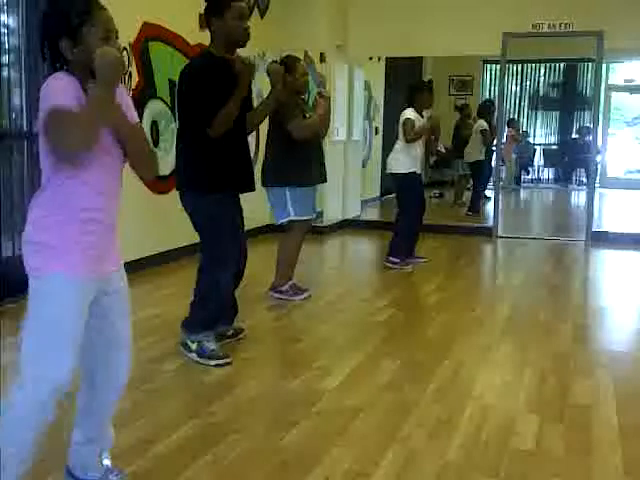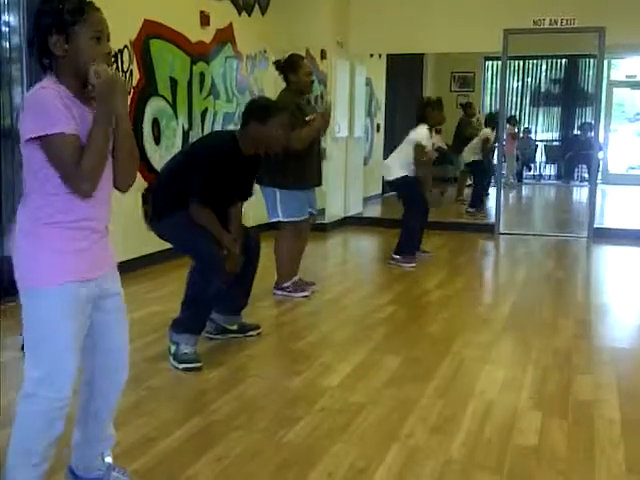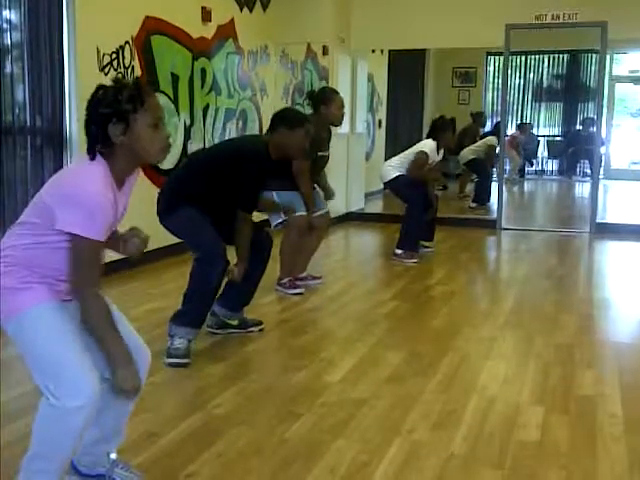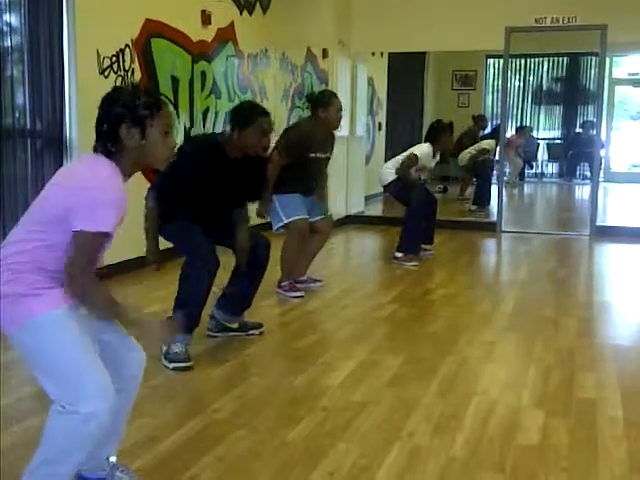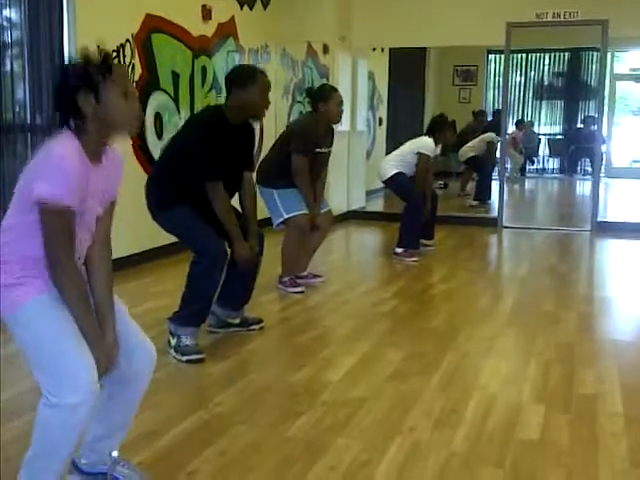
dt=1s
person 1, frame 1
left shoulder: (118, 96)
right shoulder: (59, 88)
left elbow: (148, 168)
right elbow: (69, 148)
left wrist: (112, 108)
right wrist: (103, 89)
left hip: (104, 256)
right hip: (60, 257)
left knee: (112, 365)
right knee: (46, 377)
person 1, frame 2
left shoulder: (97, 100)
right shoulder: (44, 100)
left elbow: (124, 179)
right elbow: (82, 181)
left wrist: (118, 108)
right wrist: (104, 110)
left hip: (97, 261)
right hip: (53, 265)
left knee: (111, 366)
right knee: (53, 383)
person 1, frame 3
left shoulder: (123, 174)
right shoulder: (90, 189)
right elbow: (88, 289)
left wrist: (123, 242)
right wrist: (120, 364)
left hip: (65, 285)
left knee: (137, 360)
right knee: (79, 390)
person 1, frame 4
left shoulder: (95, 167)
right shoulder: (105, 189)
right elbow: (79, 279)
left hip: (56, 284)
left knee: (128, 362)
right knee: (92, 397)
person 1, frame 5
left shoulder: (111, 161)
right shoulder: (62, 161)
left elbow: (98, 249)
right elbow: (60, 262)
left wrist: (108, 330)
right wrist: (94, 340)
left hip: (66, 274)
left knee: (137, 356)
right knee: (78, 386)
person 2, frame 1
left shoulder: (235, 68)
right shoulder: (199, 71)
left elbow: (244, 126)
right elbow: (214, 128)
left wrist: (275, 93)
right wrist: (242, 89)
left hip: (226, 180)
right hip: (203, 182)
left knee: (235, 253)
right knee: (220, 256)
left ankle: (219, 322)
right ankle: (196, 335)
person 2, frame 2
left shoulder: (251, 158)
right shoulder: (216, 151)
left elbow: (235, 203)
right elbow: (198, 207)
left wrist: (236, 247)
right wrist: (229, 245)
left hip: (205, 207)
right hip: (167, 208)
left knee: (249, 245)
right knee: (211, 259)
left ankle: (223, 318)
right ankle: (182, 338)
person 2, frame 3
left shoulder: (268, 156)
right shoulder: (253, 156)
left elbow: (250, 201)
right elbow: (243, 215)
left wrist: (277, 208)
right wrist: (242, 262)
left hip: (213, 205)
right hip: (179, 203)
left knee: (262, 242)
right knee: (214, 254)
left ankle: (225, 314)
right ankle: (181, 332)
person 2, frame 4
left shoulder: (255, 163)
right shoulder: (199, 152)
left elbow: (242, 205)
right elbow: (157, 196)
left wrist: (242, 236)
right wrist: (152, 243)
left hip: (215, 213)
right hip: (175, 211)
left knee: (258, 247)
right knee: (204, 258)
left ankle: (226, 317)
right ankle: (176, 337)
person 2, frame 5
left shoulder: (245, 129)
right shoulder: (207, 127)
left elbow: (246, 181)
right elbow: (215, 190)
left wrist: (251, 233)
right wrist: (237, 241)
left hip: (203, 197)
right hip: (170, 197)
left knee: (253, 243)
right knee: (213, 252)
left ankle: (226, 312)
right ankle: (182, 329)
person 3, frame 1
left shoulder: (300, 102)
right shoulder: (284, 103)
left elbow: (320, 134)
right elbow: (301, 131)
left wrist: (325, 108)
right wrist: (320, 111)
left hip: (303, 176)
right hip: (287, 178)
left knee: (301, 228)
right knee: (297, 227)
left ankle: (287, 281)
right ankle: (279, 285)
person 3, frame 2
left shoulder: (304, 101)
right shoulder: (286, 103)
left elbow: (314, 137)
right elbow: (296, 141)
left wrist: (323, 120)
right wrist: (318, 122)
left hip: (301, 177)
right hip: (283, 178)
left knee: (304, 225)
right knee: (290, 227)
left ankle: (293, 277)
right ankle: (282, 283)
person 3, frame 3
left shoulder: (325, 132)
left elbow: (317, 167)
right elbow: (300, 171)
left wrist: (325, 187)
right wrist: (310, 205)
left hip: (297, 183)
right hip: (277, 182)
left knee: (321, 222)
right knee: (298, 224)
left ankle: (299, 273)
right ankle: (284, 279)
person 3, frame 4
left shoulder: (328, 136)
right shoulder: (300, 133)
left elbow: (320, 170)
right elbow: (274, 164)
left wrist: (322, 196)
right wrist: (265, 201)
left hip: (305, 187)
right hip: (281, 187)
left knee: (323, 227)
right knee: (299, 229)
left ankle: (299, 276)
right ankle: (284, 282)
person 3, frame 5
left shoulder: (328, 131)
right shoulder: (304, 129)
left elbow: (321, 169)
right elbow: (299, 171)
left wrist: (318, 202)
right wrist: (310, 204)
left hip: (302, 182)
right hip: (276, 180)
left knee: (323, 221)
right knee: (300, 223)
left ankle: (300, 272)
right ankle: (285, 277)
person 4, frame 1
left shoulder: (423, 117)
right shoulder: (409, 114)
left elbow: (425, 148)
right elbow: (409, 137)
left wrist: (432, 132)
right wrist: (427, 127)
left hip: (413, 169)
right hip: (402, 168)
left knee: (418, 209)
right knee: (407, 211)
left ankle: (407, 253)
right ankle: (394, 256)
person 4, frame 2
left shoulder: (429, 133)
right shoulder: (422, 134)
left elbow: (424, 164)
right elbow: (420, 166)
left wrist: (428, 185)
right wrist: (426, 188)
left hip: (405, 172)
right hip: (396, 172)
left knee: (421, 206)
right knee: (416, 207)
left ankle: (412, 248)
right ankle: (400, 255)
person 4, frame 3
left shoulder: (439, 150)
right shoulder: (428, 147)
left elbow: (427, 177)
right elbow: (412, 172)
left wrist: (433, 201)
right wrist: (432, 175)
left hip: (405, 174)
right hip: (392, 173)
left knee: (429, 201)
right knee: (416, 202)
left ankle: (422, 241)
right ankle: (403, 250)
person 4, frame 4
left shoulder: (436, 153)
right shoulder: (425, 150)
left elbow: (421, 173)
right elbow: (400, 170)
right wrist: (417, 186)
left hip: (406, 177)
right hip: (391, 176)
left knee: (430, 202)
right knee: (417, 205)
left ankle: (422, 245)
right ankle: (402, 253)
person 4, frame 5
left shoulder: (434, 145)
right shoulder: (428, 145)
left elbow: (428, 176)
right elbow: (420, 177)
left wrist: (427, 203)
right wrist: (421, 202)
left hip: (404, 172)
right hip: (390, 171)
left knee: (431, 197)
right knee: (415, 202)
left ankle: (423, 238)
right ankle: (403, 248)
